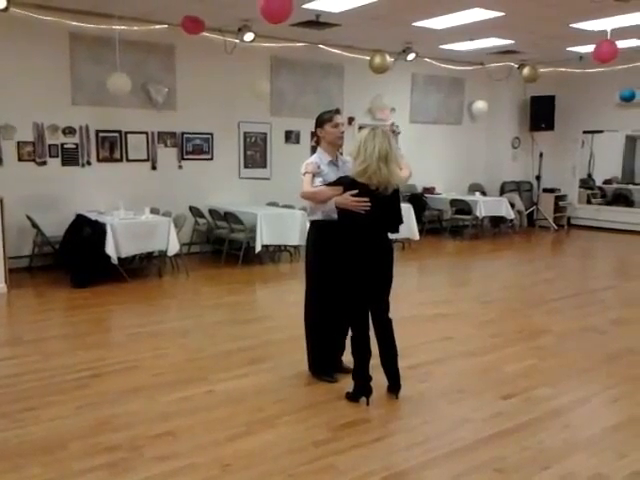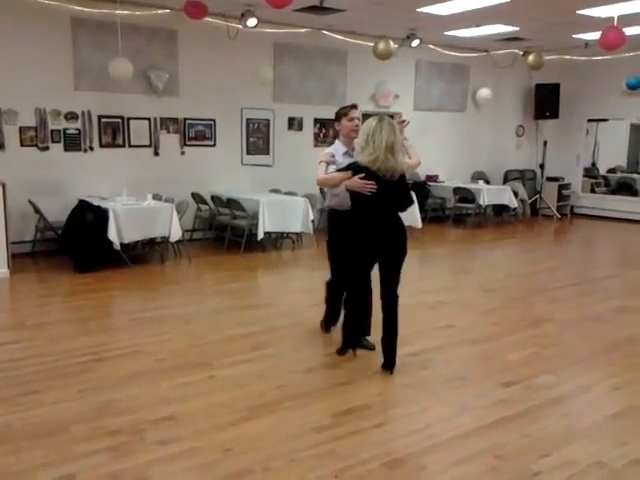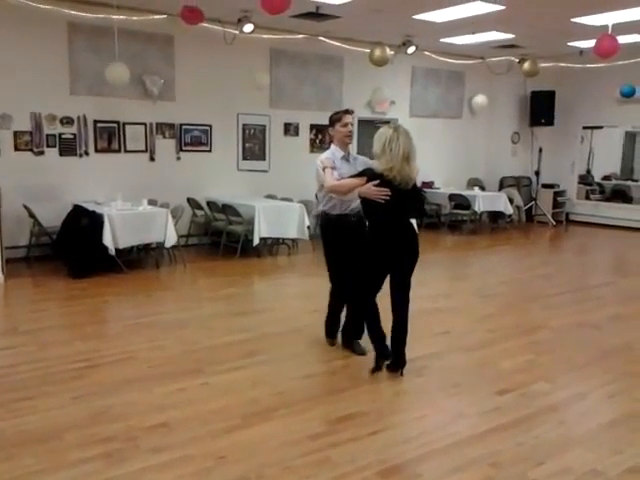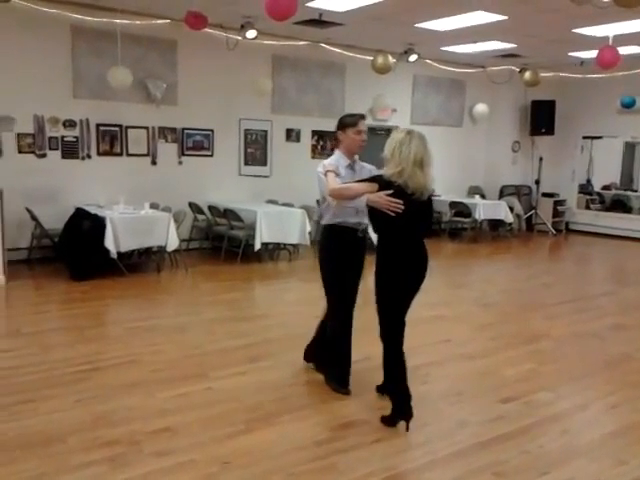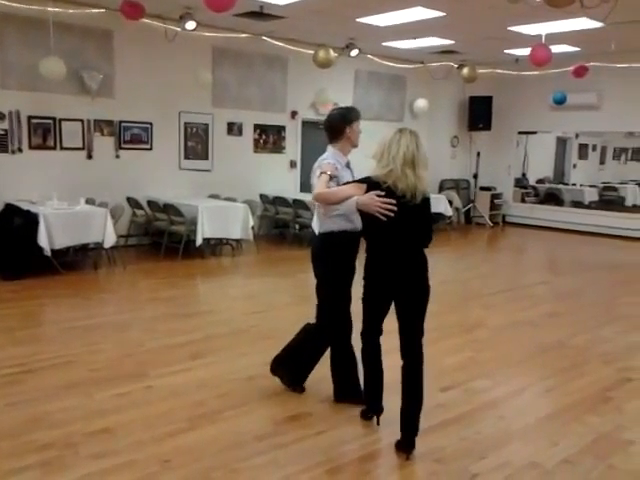
dt=1s
person 1, frame 1
left shoulder: (349, 184)
right shoulder: (393, 183)
left elbow: (308, 193)
right elbow: (407, 169)
left wrist: (309, 172)
right wrist: (390, 144)
left hip: (356, 259)
right hip: (382, 257)
left knee: (359, 321)
right knee: (382, 317)
left ankle: (362, 385)
right ankle: (394, 381)
person 1, frame 2
left shoulder: (358, 169)
right shoulder: (399, 168)
left elbow: (322, 181)
right wrist: (401, 135)
left hip: (366, 238)
right hip: (394, 237)
left knee: (356, 288)
right knee: (390, 295)
left ankle: (349, 342)
right ankle: (389, 358)
person 1, frame 3
left shoulder: (373, 175)
right shoulder: (409, 177)
left elbow: (331, 187)
right elbow: (417, 211)
left wrist: (327, 167)
left hip: (381, 244)
right hip: (407, 243)
left knee: (366, 296)
right knee: (401, 299)
left ankle: (381, 350)
right ankle: (398, 358)
person 1, frame 4
left shoulder: (384, 183)
right shoulder: (424, 188)
left elbow: (335, 192)
left wrist: (330, 172)
left hip: (392, 263)
right hip: (417, 262)
left knee: (390, 331)
right knee: (396, 323)
left ankle: (401, 404)
right ankle: (391, 383)
person 1, frame 5
left shoulder: (373, 185)
right shoulder: (420, 193)
left elbow: (321, 195)
left wrist: (326, 174)
left hip: (380, 274)
right hip: (414, 275)
left knee: (370, 337)
right knee: (412, 349)
left ankle: (373, 404)
right ankle: (408, 433)
person 2, frame 1
left shoulder: (348, 164)
right shoulder: (314, 164)
right elbow: (314, 196)
right wrist: (338, 201)
right hip: (323, 234)
left knee: (344, 298)
right knee: (320, 300)
left ankle: (334, 357)
right ankle: (319, 363)
person 2, frame 2
right shoulder: (330, 155)
right elbow: (321, 180)
right wrist: (348, 184)
right hip: (340, 219)
right knee: (340, 275)
left ankle: (357, 332)
right ankle: (330, 316)
person 2, frame 3
left shoulder: (360, 161)
right shoulder: (325, 160)
right elbow: (334, 189)
right wrist: (361, 191)
left hip: (357, 223)
right hip: (334, 225)
left knee: (360, 281)
right knee: (341, 283)
left ankle: (351, 336)
right ankle: (332, 329)
person 2, frame 4
left shoulder: (366, 170)
right shoulder: (328, 167)
right elbow: (336, 199)
right wrist: (370, 199)
left hip: (358, 240)
right hip: (336, 240)
left knee: (341, 304)
right knee: (342, 308)
left ankle: (317, 353)
right ankle: (336, 373)
person 2, frame 5
left shoulder: (344, 165)
right shoulder: (328, 165)
left elbow: (348, 202)
right elbow: (324, 202)
right wrist: (359, 202)
left hip: (343, 245)
right hip: (333, 247)
left knee: (338, 319)
right knee: (333, 320)
left ankle: (346, 387)
right ankle: (288, 364)
